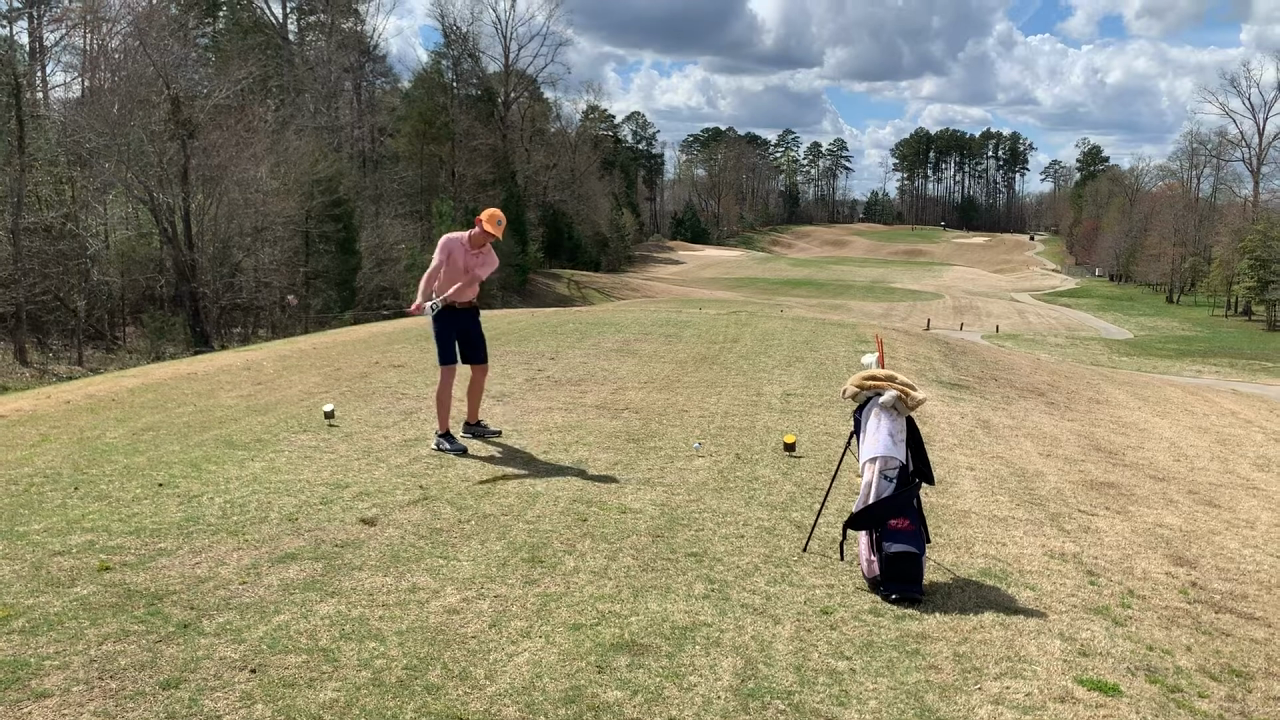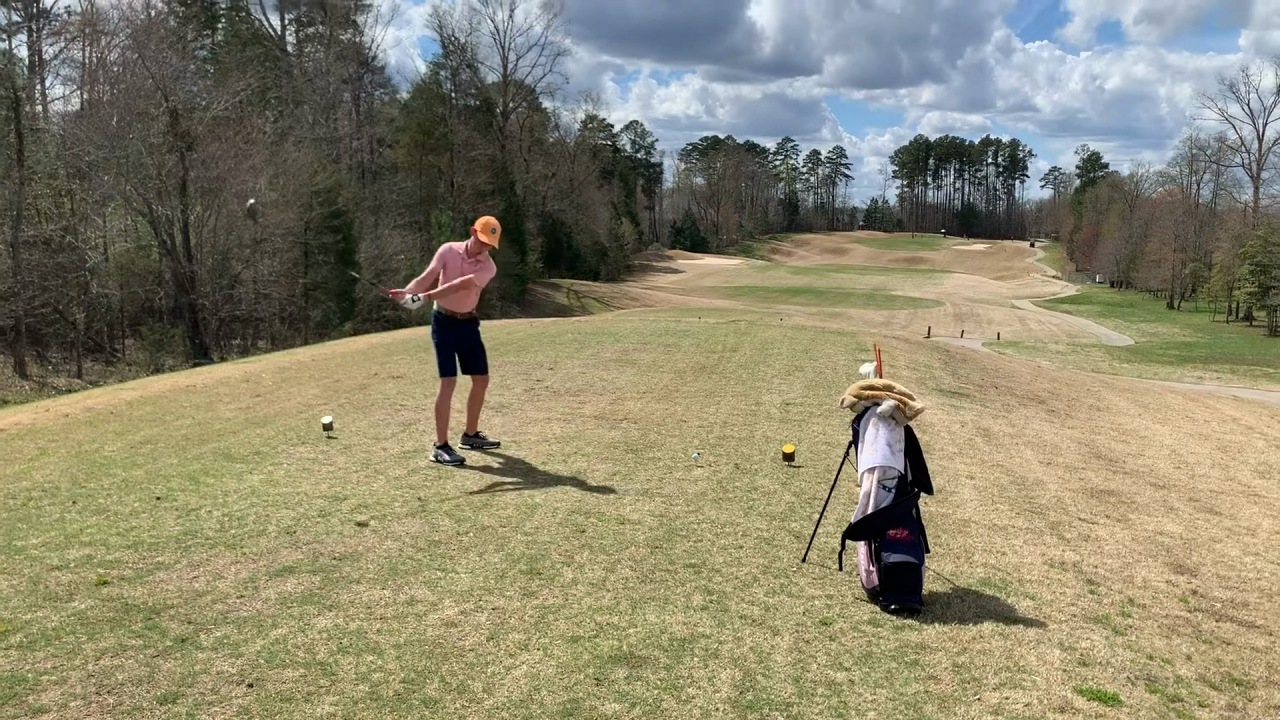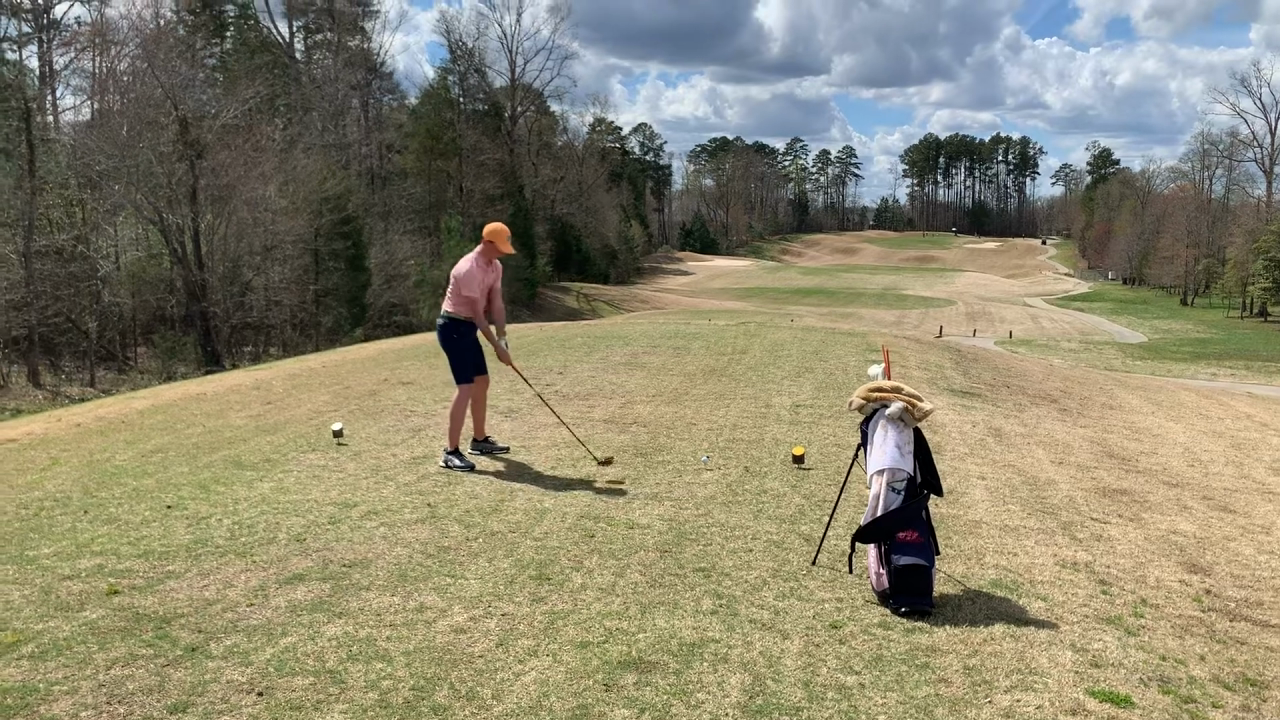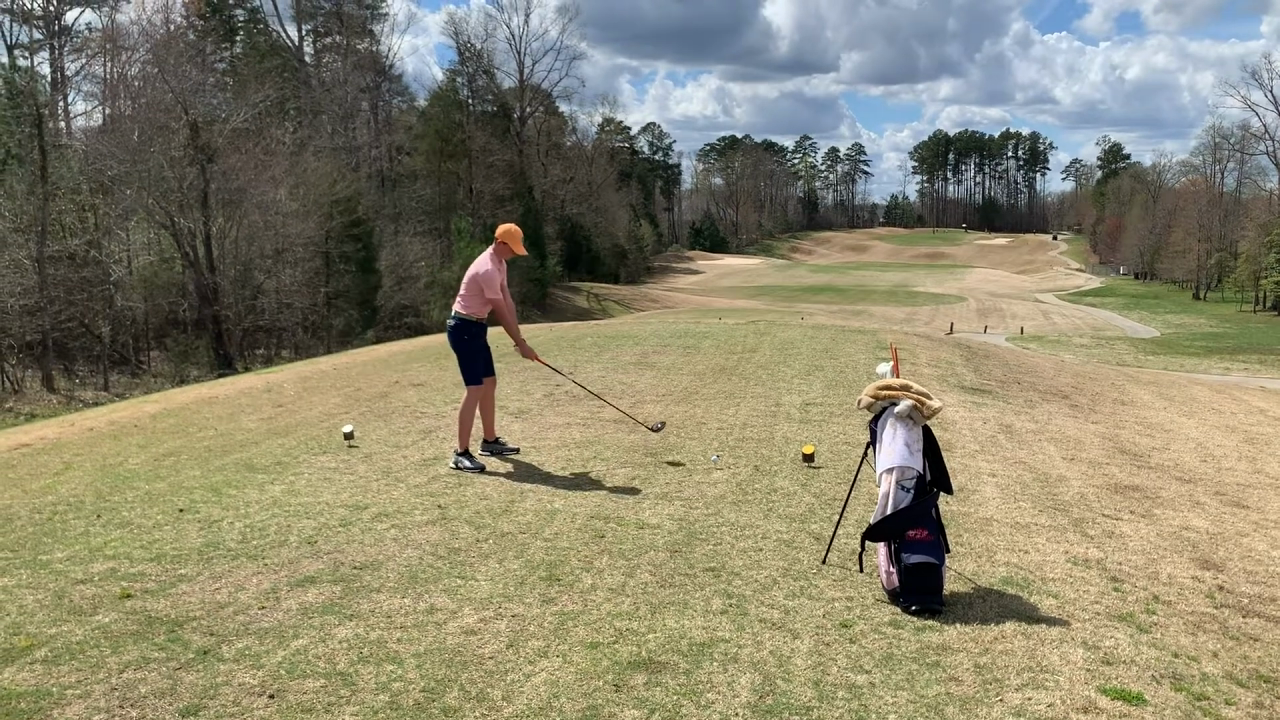
dt=0.4s
person 1, frame 1
left shoulder: (490, 258)
right shoulder: (450, 241)
left elbow: (464, 284)
right elbow: (433, 272)
left wrist: (435, 302)
right wrist: (420, 299)
left hip: (469, 311)
right hip: (445, 310)
left knee: (480, 369)
right knee: (449, 370)
left ankle: (472, 422)
right ankle: (442, 435)
person 1, frame 2
left shoulder: (488, 268)
right shoulder: (448, 251)
left elbow: (456, 287)
right elbow: (426, 278)
left wrist: (421, 297)
right wrist: (406, 291)
left hip: (468, 323)
right hip: (444, 322)
left knee: (481, 379)
right knee: (448, 382)
left ankle: (471, 434)
right ankle: (441, 445)
person 1, frame 3
left shoulder: (495, 267)
right shoulder: (468, 269)
left elbow: (497, 305)
right elbow: (477, 313)
left wrist: (502, 339)
right wrist: (496, 347)
left hip: (467, 327)
right hip: (453, 327)
left knee: (481, 382)
right knee: (466, 387)
left ankle: (479, 439)
right ankle: (451, 452)
person 1, frame 4
left shoulder: (499, 265)
right shoulder: (487, 270)
left elbow: (508, 303)
right elbow: (501, 313)
left wrist: (519, 338)
right wrist: (521, 344)
left hip: (476, 328)
right hip: (464, 329)
left knee: (489, 383)
right knee: (475, 389)
left ankle: (489, 440)
right ankle: (461, 453)
